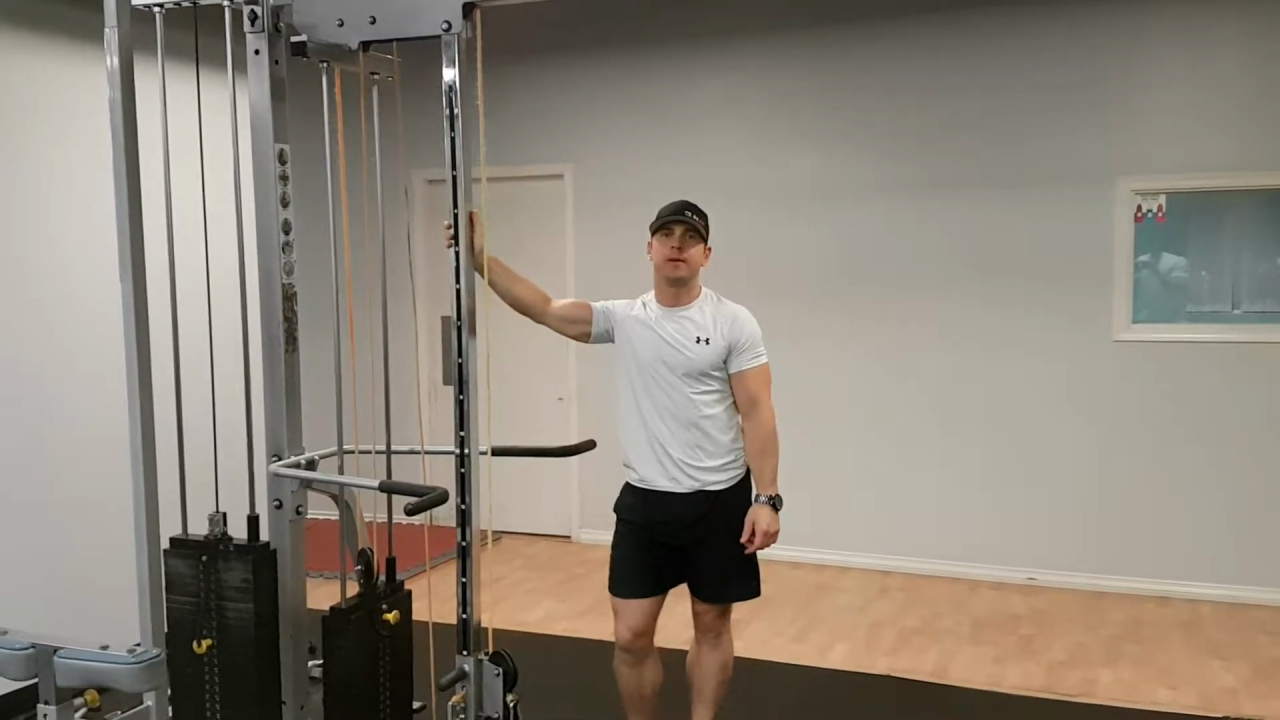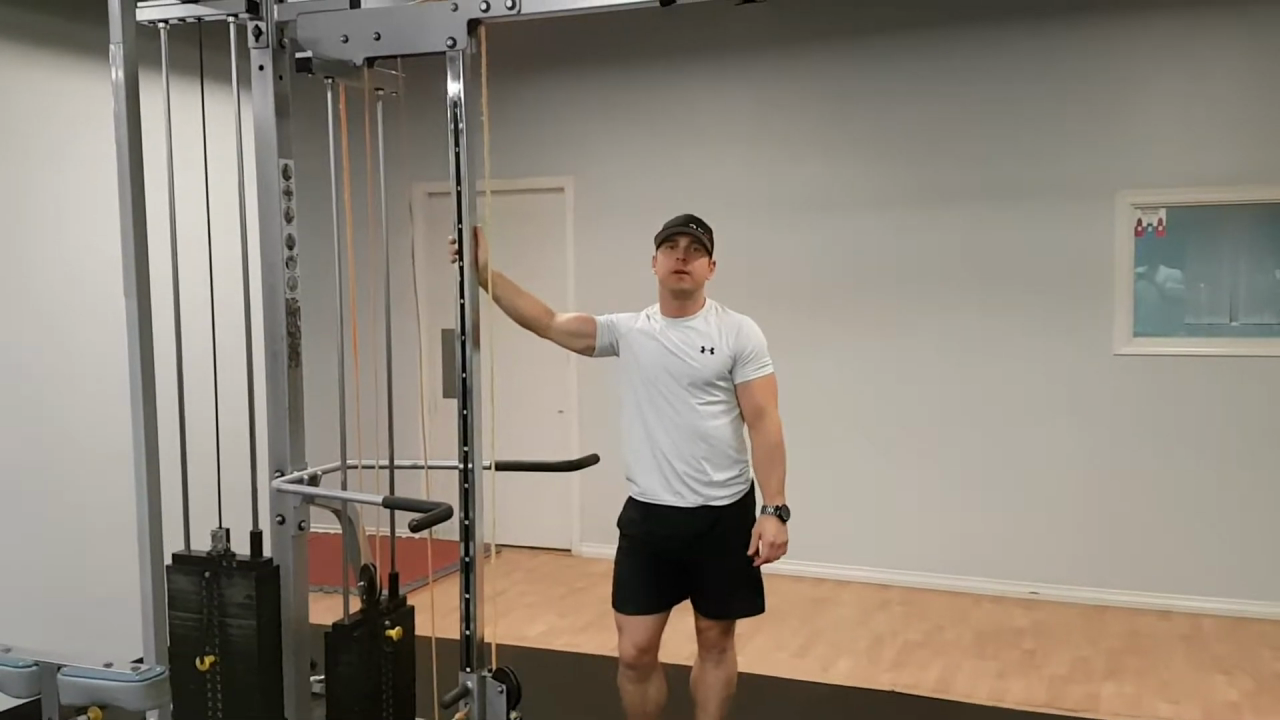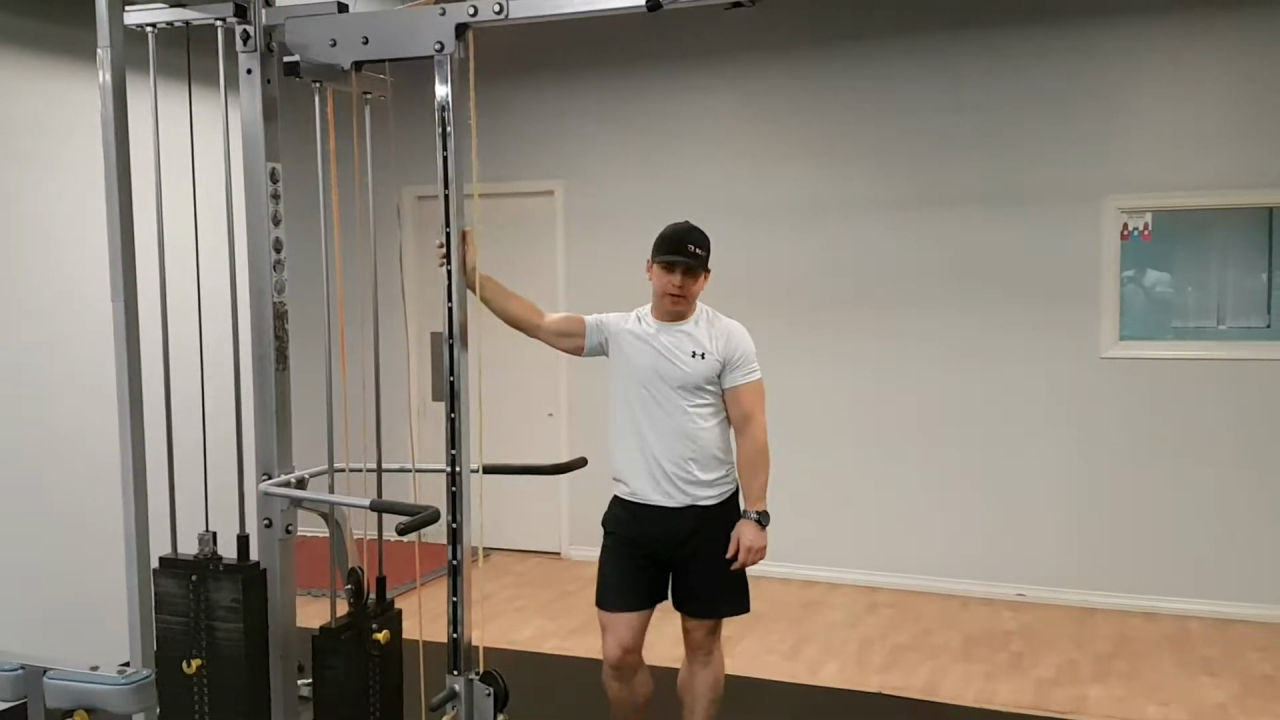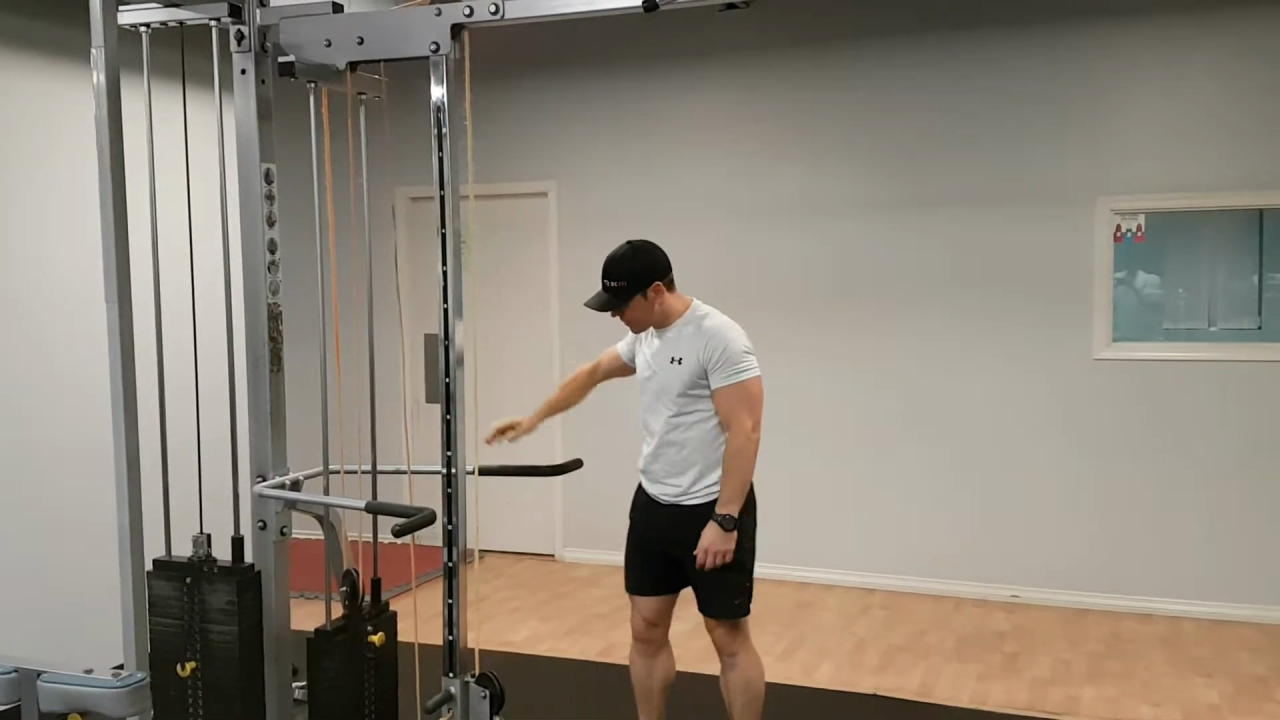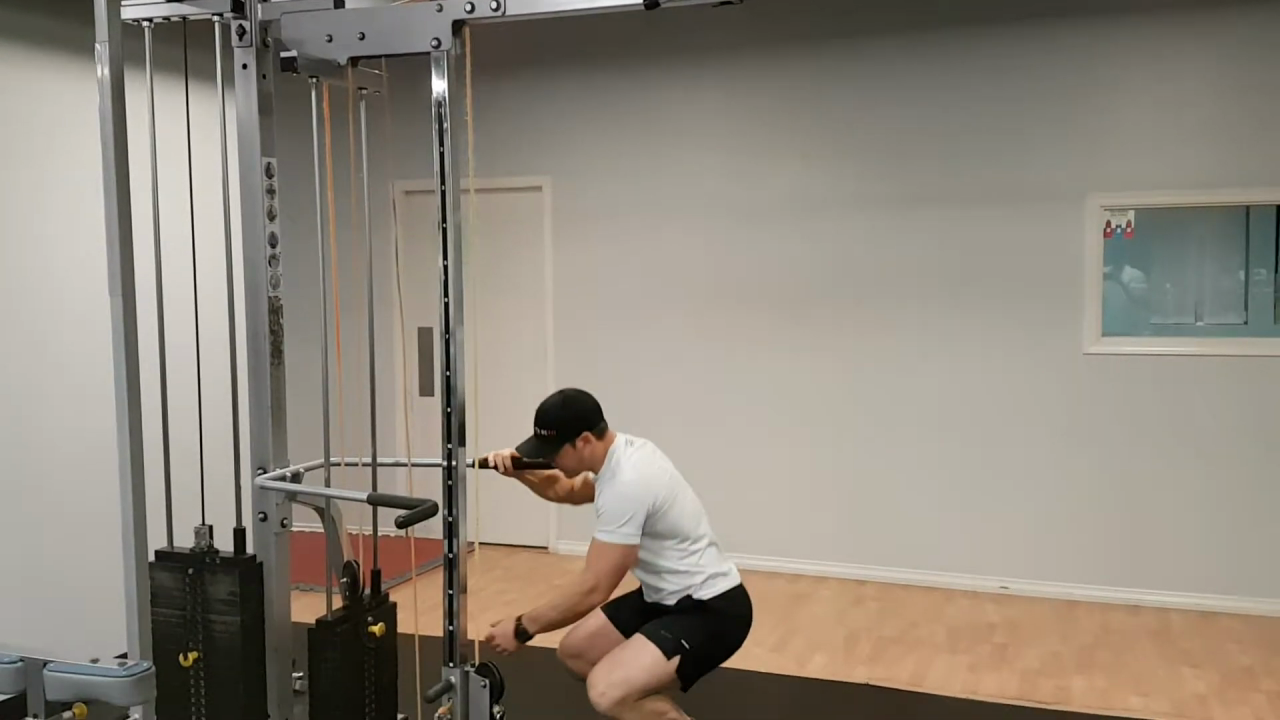
dt=1s
person 1, frame 1
left shoulder: (733, 321)
right shoulder: (623, 318)
left elbow: (757, 412)
right elbow: (543, 308)
left wrist: (766, 498)
right wrist: (481, 257)
left hip: (719, 499)
right hip: (646, 499)
left knee: (712, 624)
right knee: (631, 635)
person 1, frame 2
left shoulder: (738, 333)
right shoulder: (626, 331)
left elbow: (763, 423)
right elbow: (547, 323)
left wrist: (774, 510)
right wrist: (484, 271)
left hip: (722, 514)
right hip: (649, 514)
left knee: (715, 641)
right knee: (635, 651)
person 1, frame 3
left shoulder: (728, 338)
right shoulder: (618, 331)
left elbow: (750, 429)
right elbow: (536, 323)
left wrist: (755, 515)
right wrist: (473, 274)
left hip: (707, 516)
right hip: (634, 515)
left knee: (702, 643)
right knee: (620, 651)
person 1, frame 4
left shoulder: (718, 336)
right shoulder: (645, 336)
left elbow: (744, 431)
right elbow: (593, 372)
left wrist: (725, 522)
right wrist: (534, 418)
left hip: (714, 505)
right hip: (655, 503)
left knee: (729, 636)
right knee: (646, 630)
person 1, frame 5
left shoulder: (626, 485)
right shoulder: (623, 453)
left elbow: (593, 587)
right elbow: (572, 491)
left wrist: (522, 628)
right wrist: (521, 473)
left hip: (711, 612)
left knee: (606, 691)
right knee: (576, 651)
